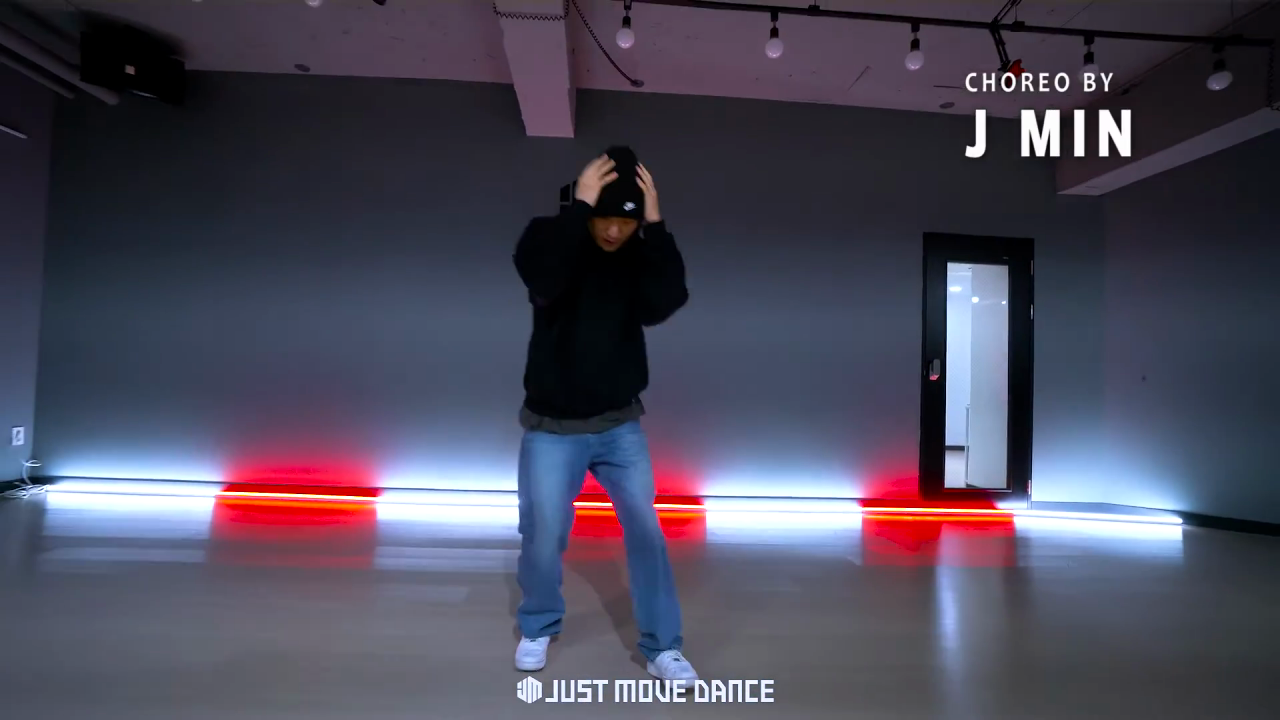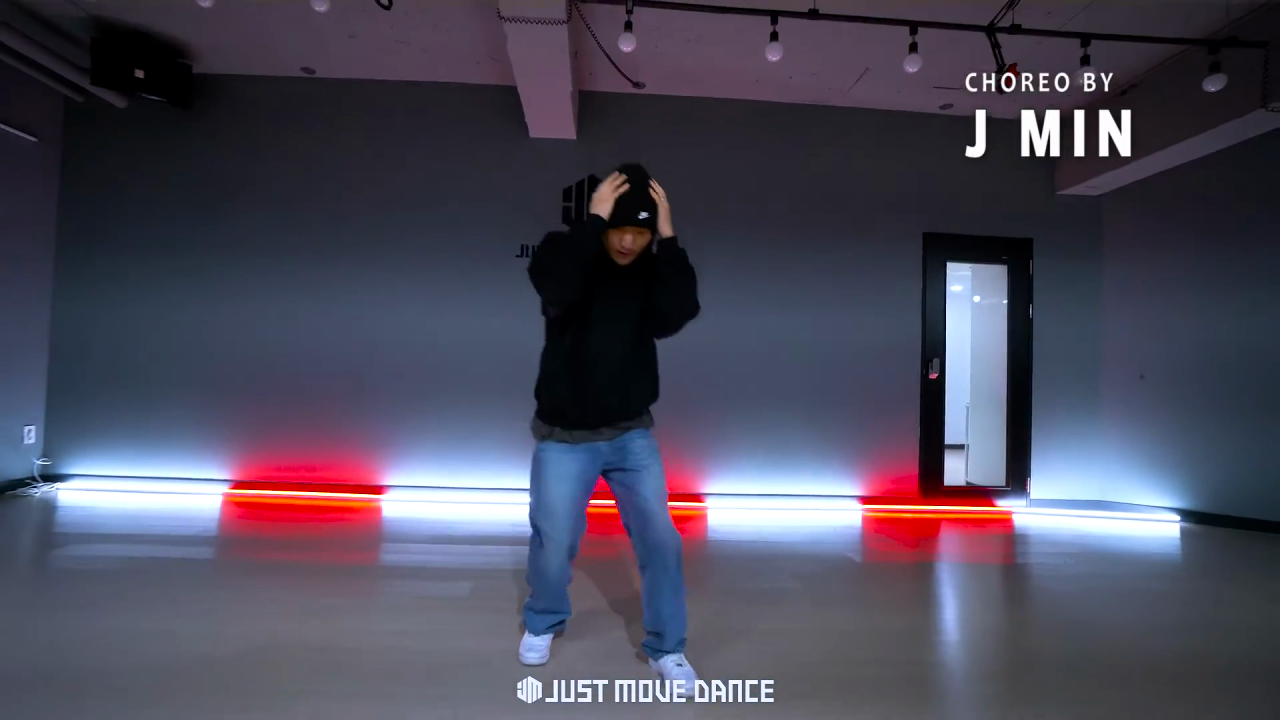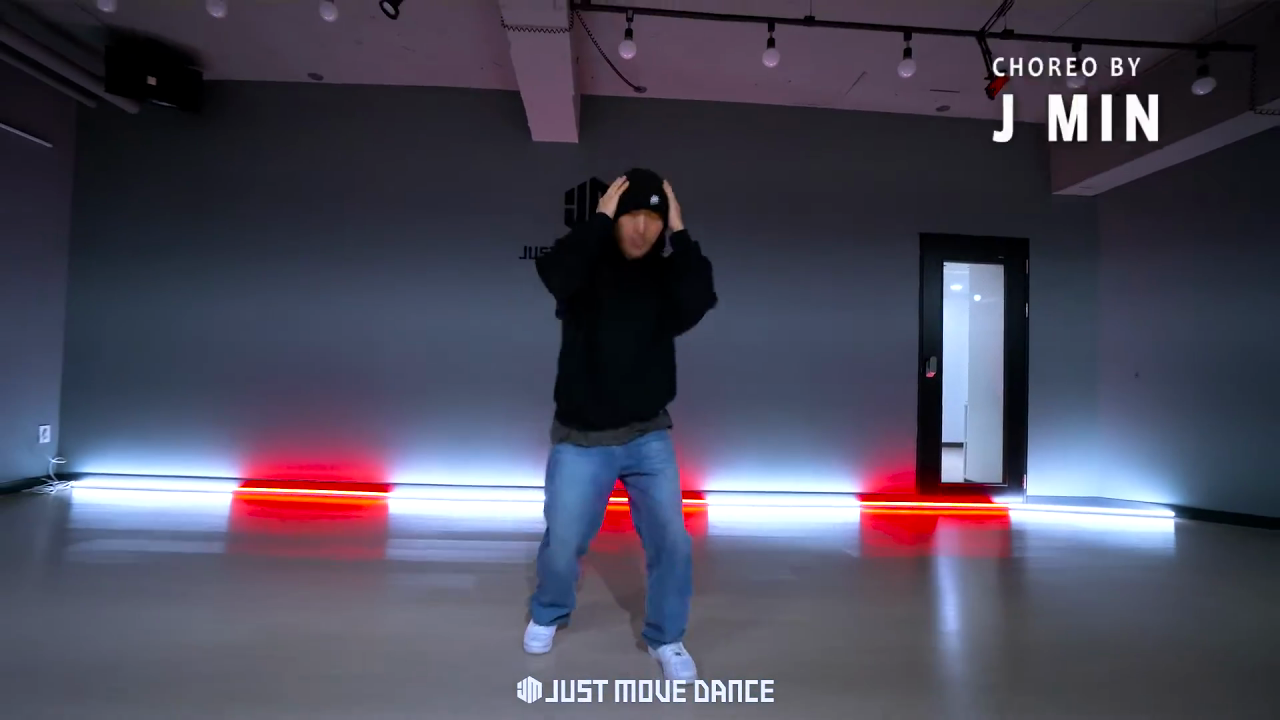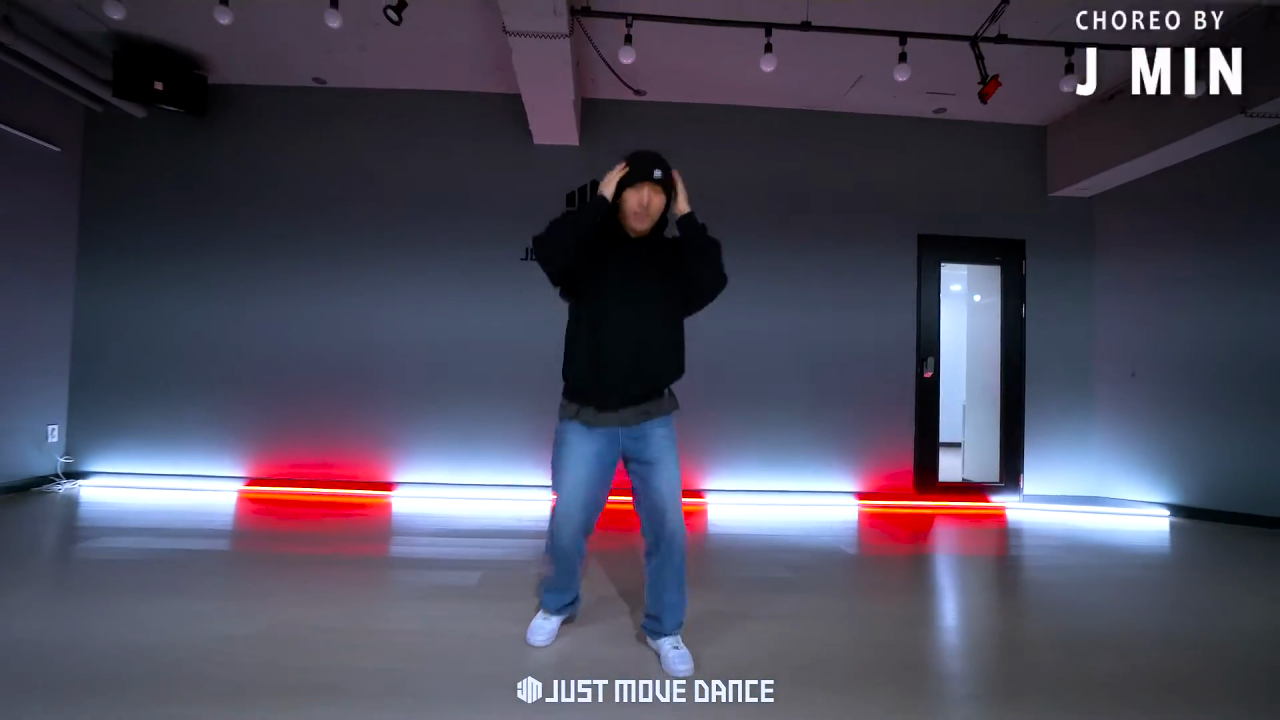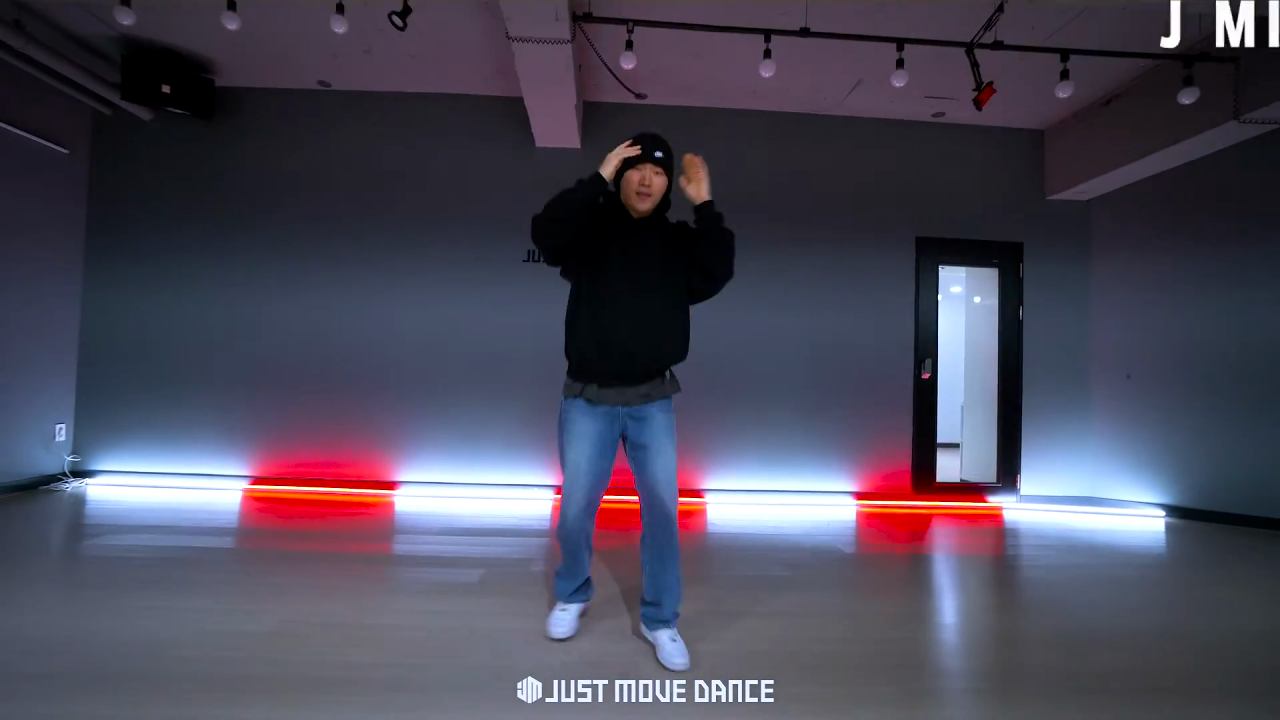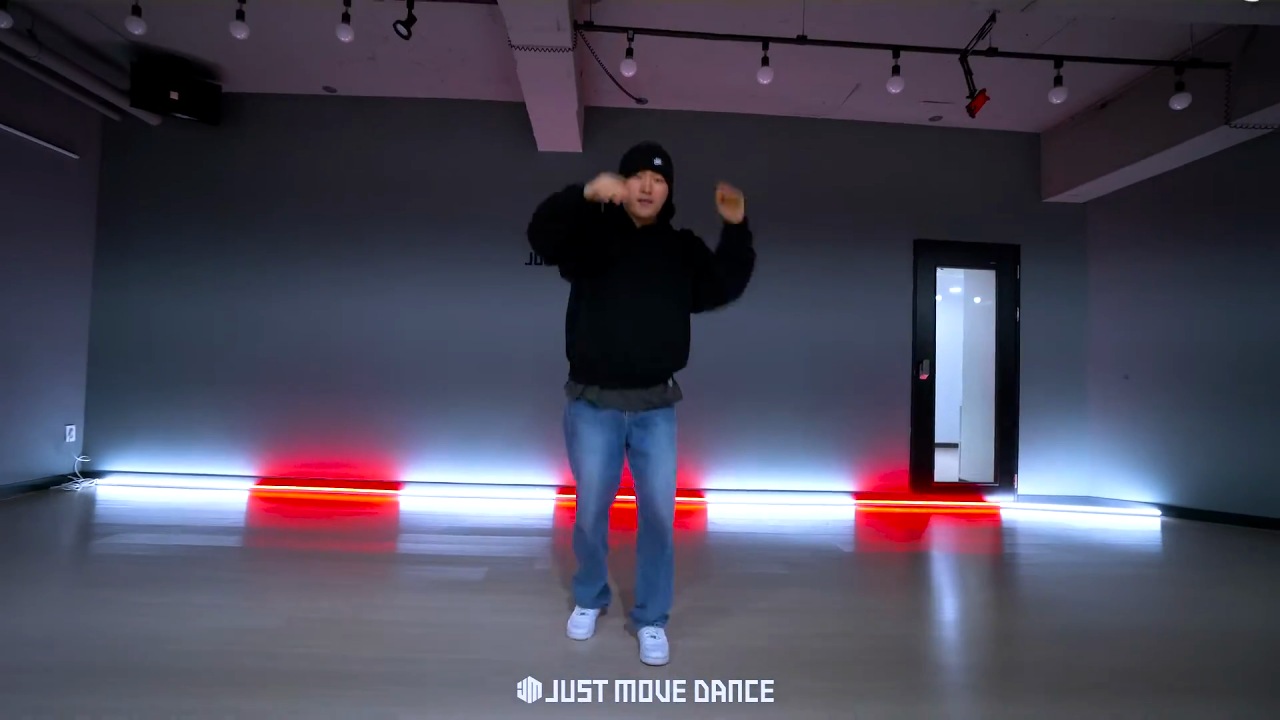
dt=0.1s
person 1, frame 1
left shoulder: (641, 257)
right shoulder: (550, 238)
left elbow: (664, 302)
right elbow: (545, 282)
left wrist: (656, 224)
right wrist: (580, 206)
left hip: (620, 424)
right hip: (551, 425)
left knee: (646, 534)
right knee: (545, 537)
left ankle: (662, 648)
right ankle: (537, 627)
person 1, frame 2
left shoulder: (652, 273)
right shoulder: (564, 252)
left elbow: (676, 314)
right elbow: (558, 292)
left wrist: (668, 239)
right wrist: (593, 219)
left hip: (630, 432)
right hip: (564, 435)
left knee: (661, 539)
right knee: (554, 546)
left ankle: (665, 647)
right ankle: (543, 622)
person 1, frame 3
left shoulder: (667, 275)
right shoulder: (583, 264)
left elbow: (696, 305)
right elbow: (558, 279)
left wrist: (680, 236)
right wrist: (601, 218)
left hip: (648, 434)
right hip: (579, 437)
left knee: (670, 540)
right knee: (562, 546)
left ankle: (667, 637)
right ankle: (548, 613)
person 1, frame 4
left shoulder: (674, 256)
right shoulder: (587, 248)
left elbow: (709, 283)
right elbow: (552, 254)
left wrist: (688, 218)
right wrist: (600, 200)
left hip: (652, 417)
right hip: (586, 417)
left knee: (668, 528)
right knee: (569, 526)
left ankle: (666, 630)
right ankle: (556, 604)
person 1, frame 5
left shoulder: (678, 241)
right shoulder: (589, 230)
left elbow: (715, 274)
right elbow: (546, 234)
left wrist: (706, 207)
right wrist: (597, 180)
left hip: (652, 399)
right hip: (587, 398)
left knee: (662, 511)
right knee: (578, 505)
left ankle: (662, 622)
right ankle: (571, 593)
person 1, frame 6
left shoulder: (682, 249)
right shoulder: (591, 235)
left elbow: (727, 286)
right elbow: (543, 234)
left wrist: (736, 226)
right wrist: (587, 194)
left hip: (654, 406)
right hip: (592, 402)
left knee: (657, 516)
right knee: (590, 513)
left ankle: (651, 620)
right ankle: (589, 599)
